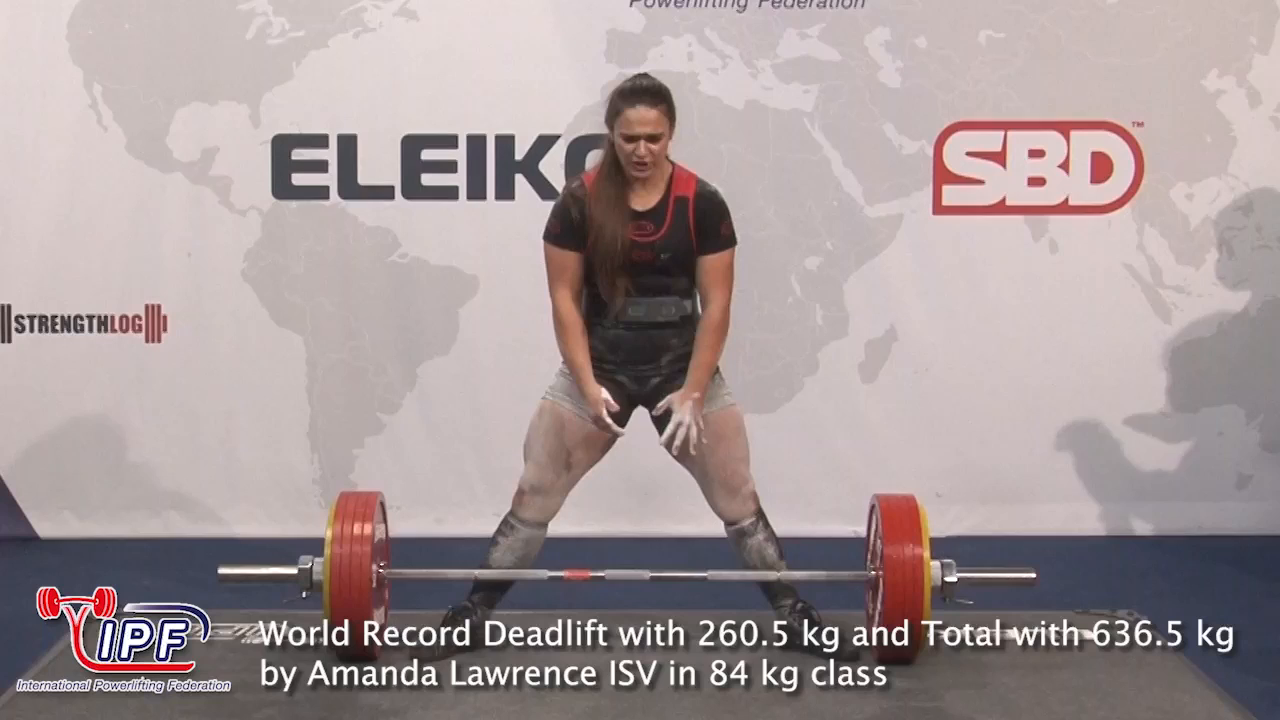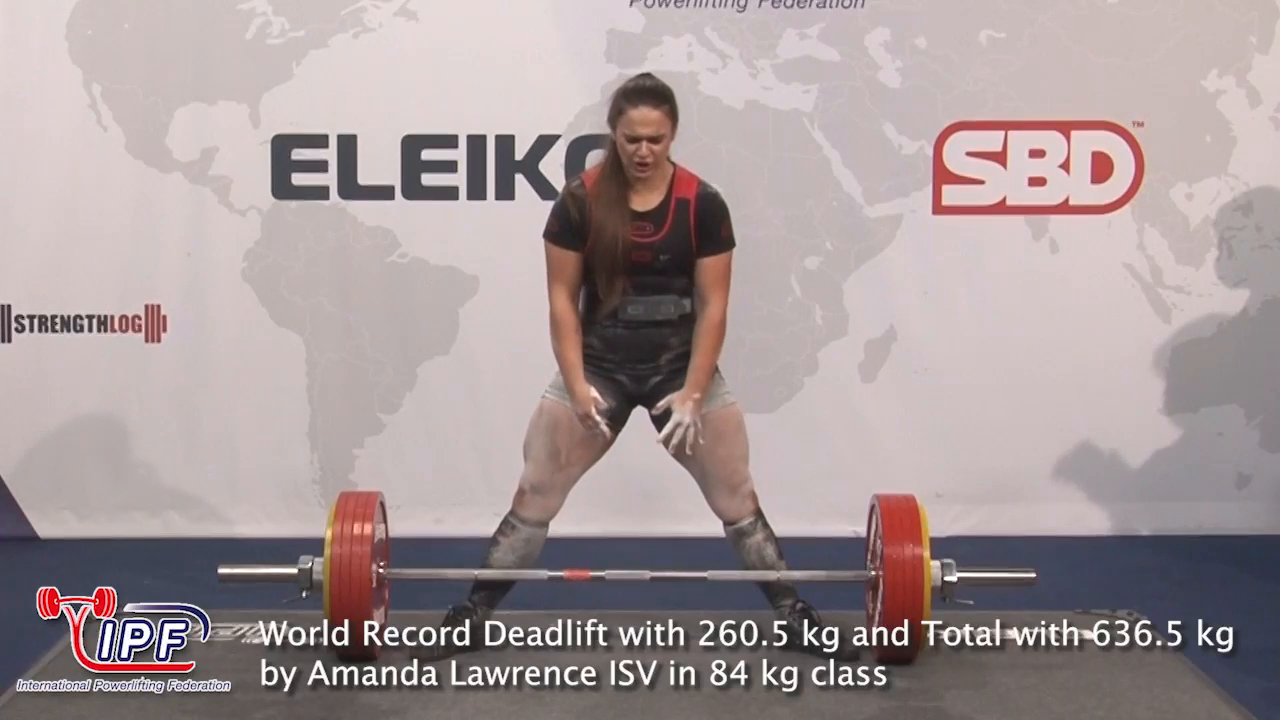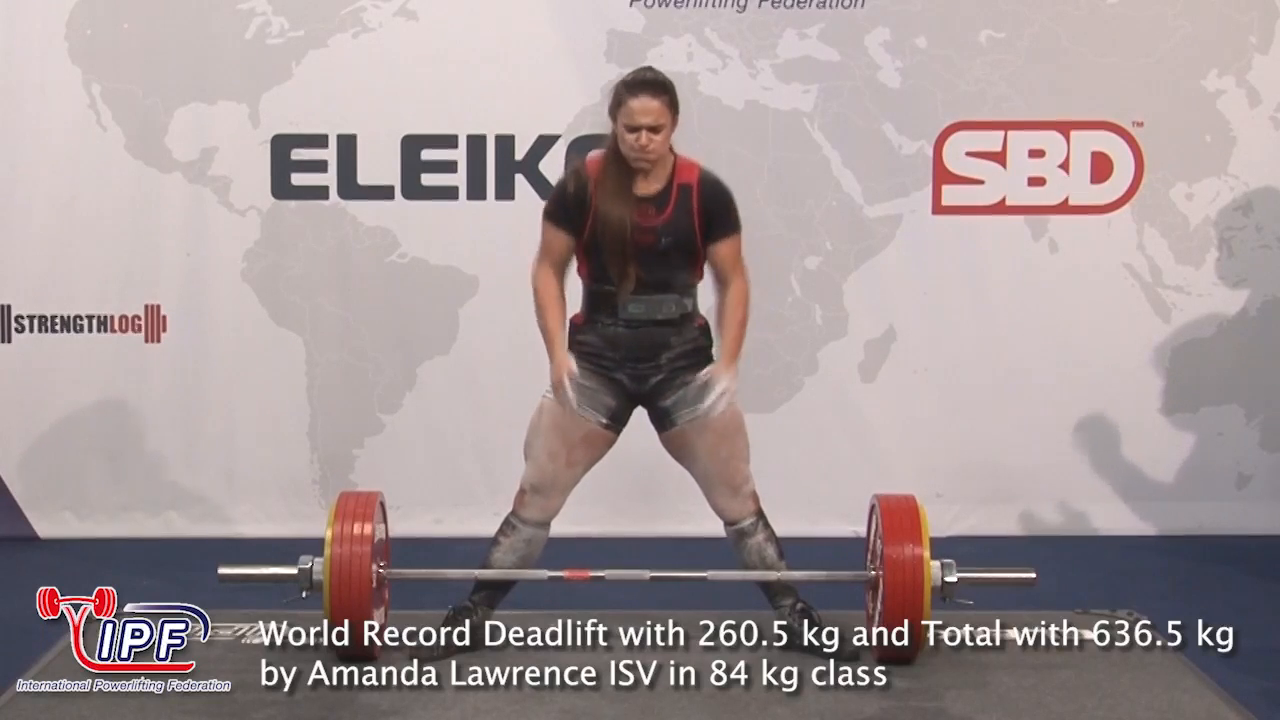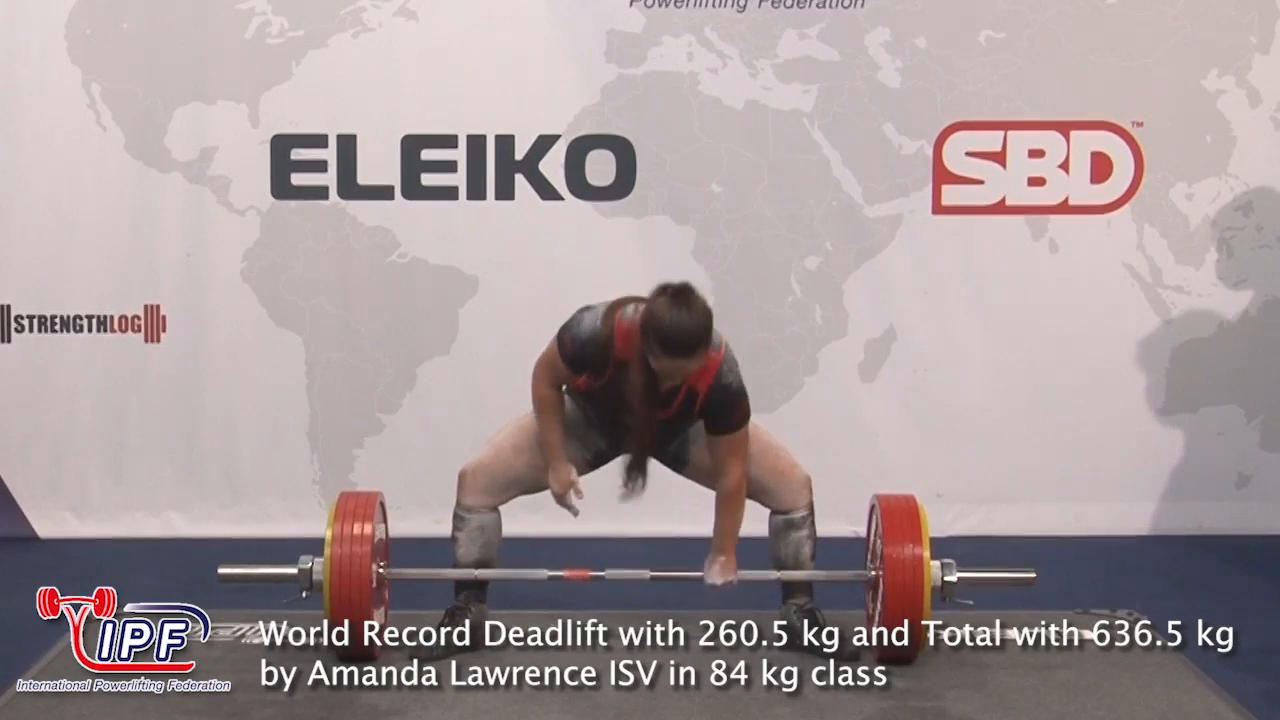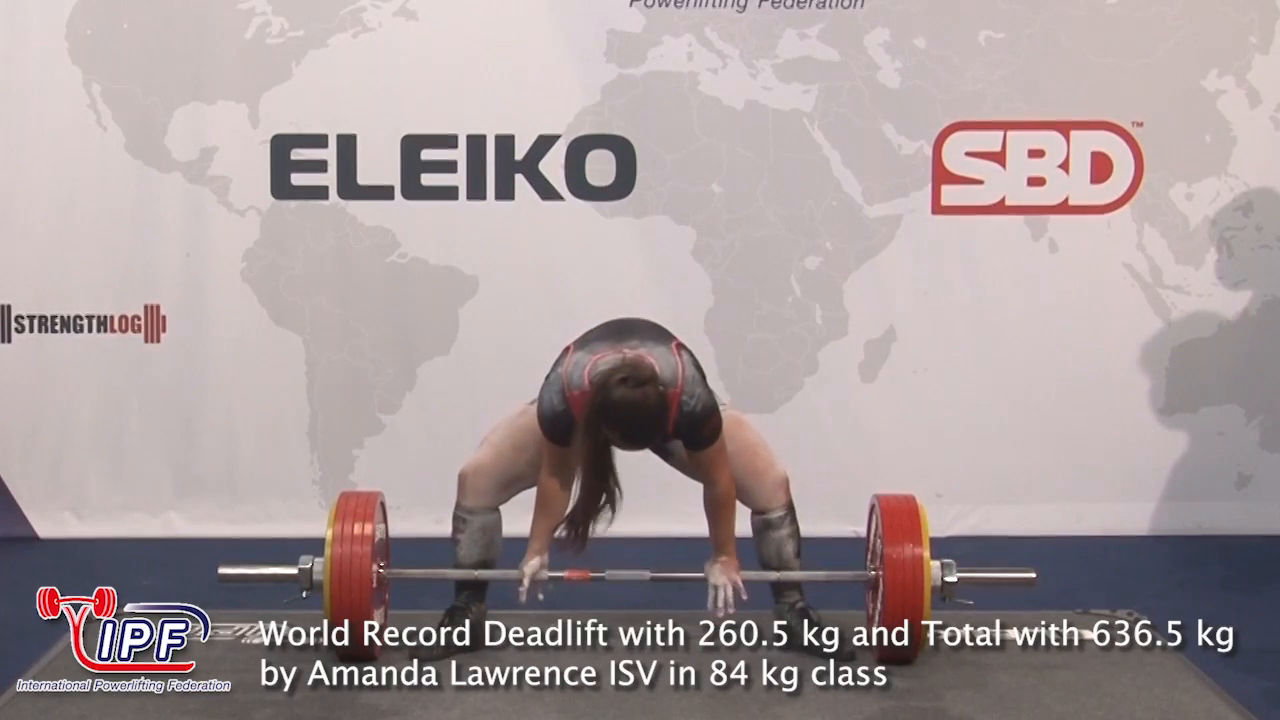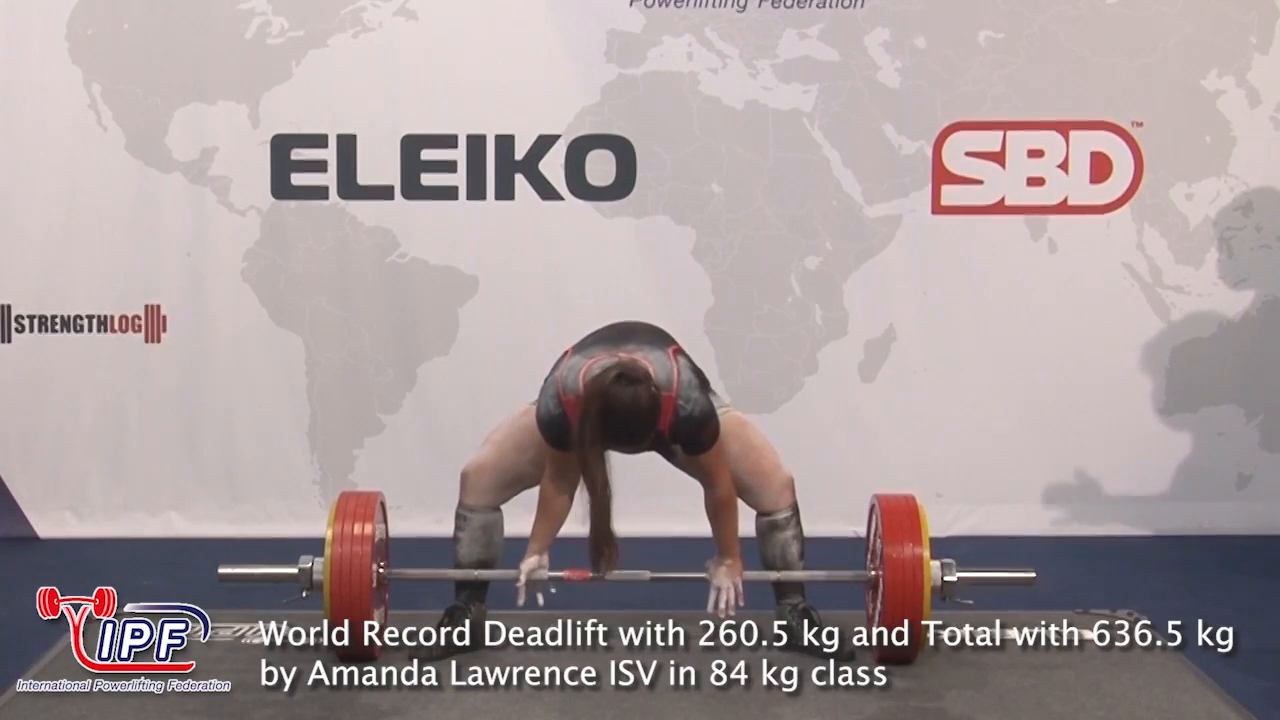
dt=0.7s
person 1, frame 1
left shoulder: (702, 202)
right shoulder: (579, 201)
left elbow: (715, 304)
right elbow: (565, 300)
left wrist: (692, 394)
right wrist: (588, 389)
left hip: (682, 362)
right hip: (599, 363)
left knee: (737, 497)
right knee: (534, 494)
left ankle: (794, 616)
right ankle: (471, 615)
person 1, frame 2
left shoulder: (702, 203)
right shoulder: (579, 200)
left elbow: (712, 306)
right elbow: (563, 299)
left wrist: (693, 394)
right wrist: (576, 386)
left hip: (680, 362)
right hip: (599, 363)
left knee: (736, 496)
right knee: (535, 492)
left ankle: (794, 616)
right ankle: (472, 615)
person 1, frame 3
left shoulder: (705, 191)
right shoulder: (580, 186)
left elbow: (733, 283)
right elbow: (548, 274)
left wrist: (727, 362)
right wrist: (556, 352)
left hip: (684, 362)
right hip: (596, 361)
left knee: (736, 497)
right knee: (537, 493)
left ankle: (794, 616)
right ankle: (472, 615)
person 1, frame 4
left shoulder: (721, 375)
right shoulder: (596, 331)
left elbow: (730, 470)
right elbow: (545, 382)
left wrist: (723, 557)
right wrist: (556, 463)
left hip: (681, 431)
right hip: (593, 419)
left knee: (793, 486)
right knee: (477, 480)
left ankle: (800, 614)
right ankle: (467, 611)
person 1, frame 5
left shoulder: (690, 400)
right shoulder: (562, 397)
left elbow: (718, 480)
right elbow: (556, 476)
left wrist: (724, 557)
right wrist: (537, 551)
left hip: (670, 403)
right hip: (583, 398)
left knee: (770, 484)
right knee: (475, 479)
left ankle: (793, 612)
right ankle: (467, 612)
person 1, frame 6
left shoulder: (687, 401)
right shoulder: (560, 399)
left elbow: (718, 483)
right elbow: (559, 480)
left wrist: (728, 559)
right wrist: (536, 552)
left hip: (669, 399)
right hip: (585, 399)
left knee: (776, 485)
right knee: (478, 478)
left ankle: (794, 613)
right ankle: (467, 612)
